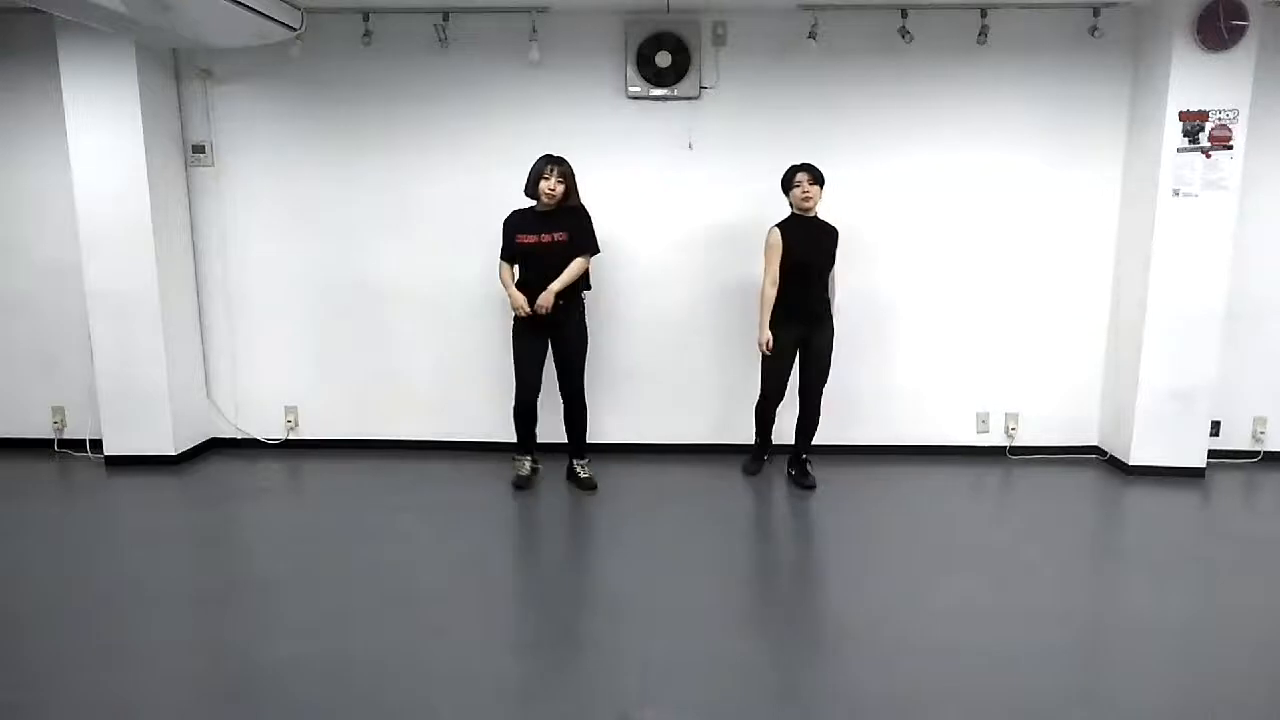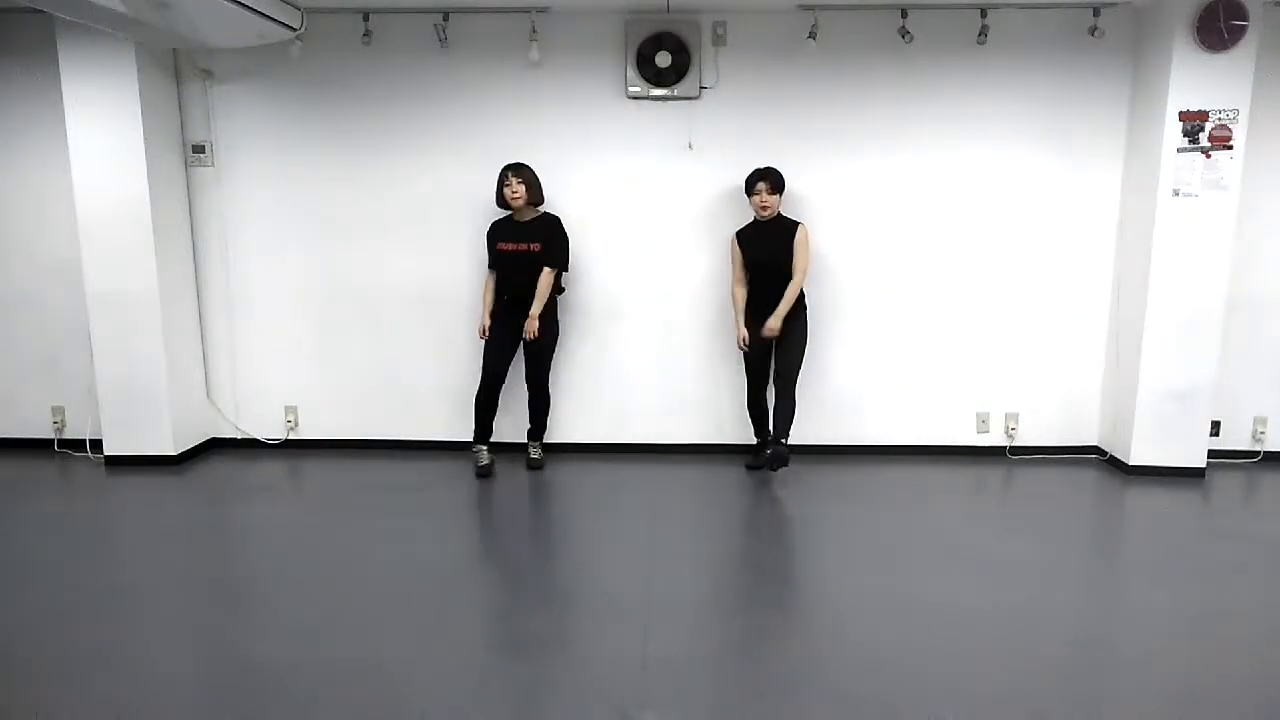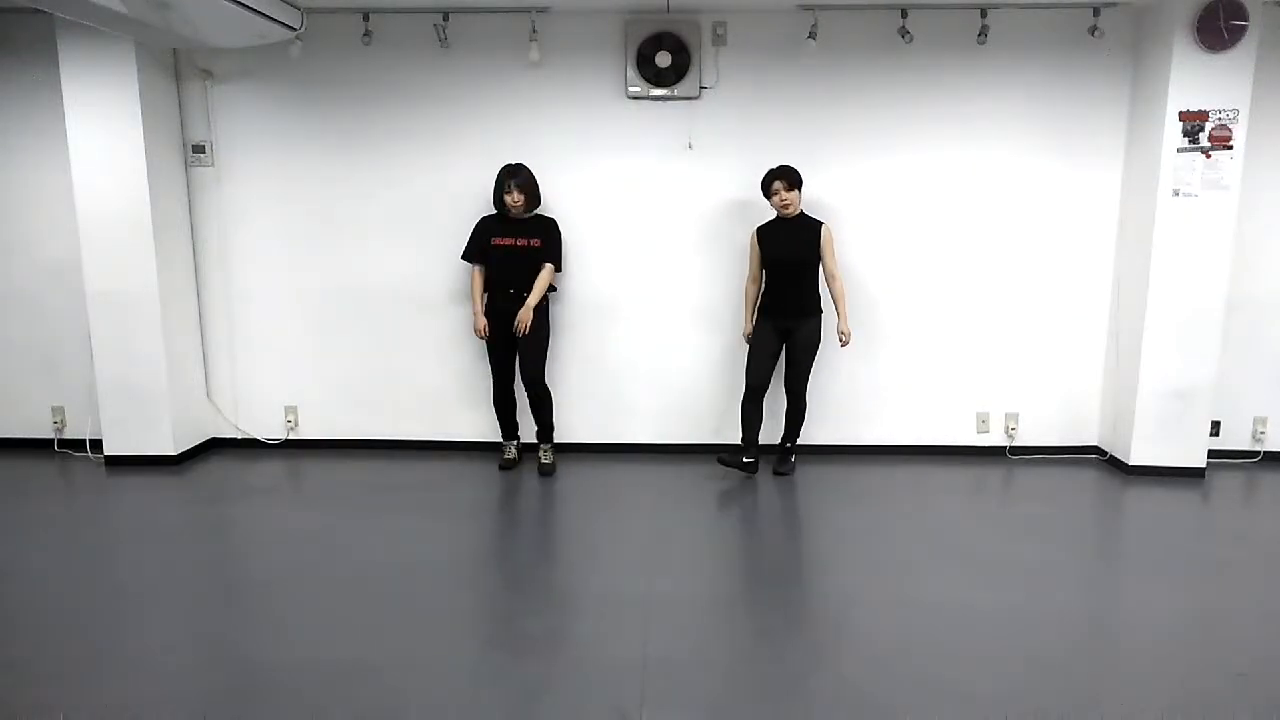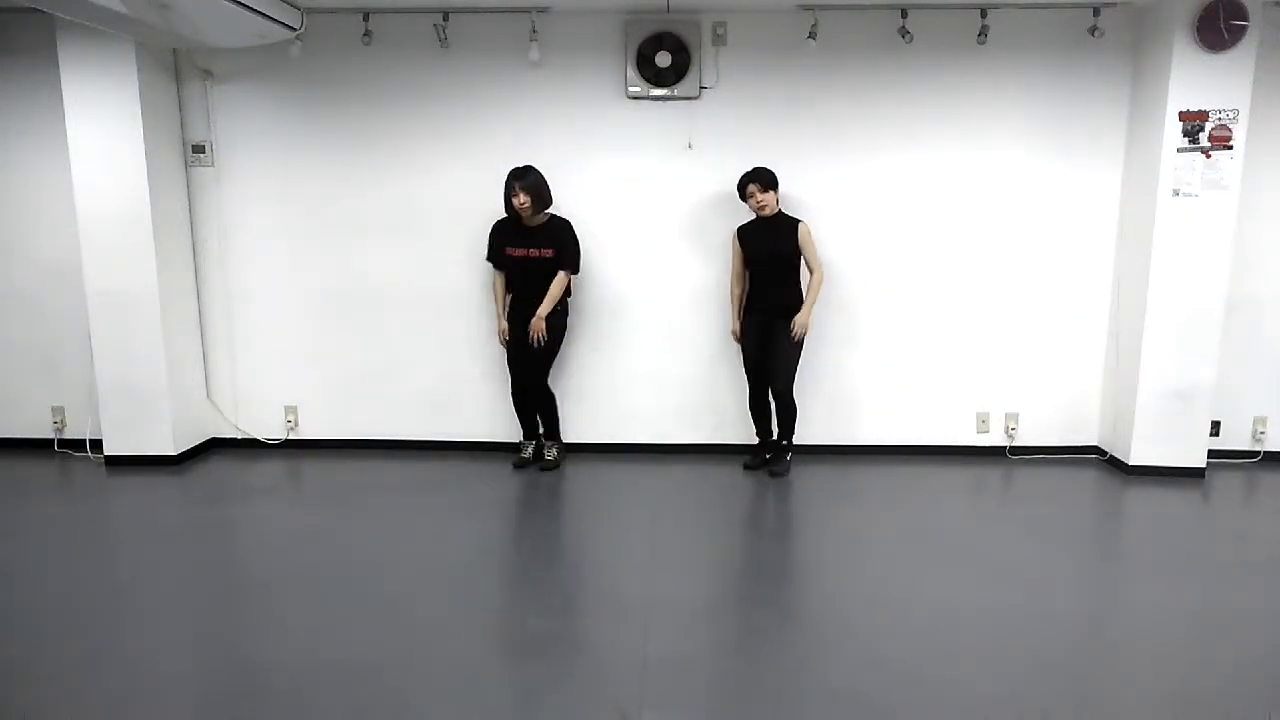
dt=1s
person 1, frame 1
left shoulder: (576, 215)
right shoulder: (516, 220)
left elbow: (583, 259)
right elbow: (506, 264)
left wrist: (552, 290)
right wrist: (513, 294)
left hip: (568, 312)
right hip: (528, 315)
left knee: (572, 389)
right knee: (526, 388)
left ankle: (578, 461)
right ankle: (527, 458)
person 1, frame 2
left shoulder: (550, 225)
right shoulder: (498, 228)
left elbow: (549, 272)
right elbow: (493, 274)
left wrist: (534, 316)
right wrist: (485, 314)
left hip: (540, 313)
right hip: (505, 312)
left knee: (537, 382)
right knee: (490, 379)
left ankle: (535, 444)
right ankle: (481, 447)
person 1, frame 3
left shoulder: (546, 227)
right shoulder: (487, 226)
left elbow: (548, 269)
right elbow: (478, 270)
left wrist: (528, 307)
right wrist: (478, 312)
left hip: (533, 309)
right hip: (497, 310)
left knee: (533, 378)
right knee: (502, 381)
left ankle: (546, 444)
right ankle: (510, 442)
person 1, frame 4
left shoulder: (560, 228)
right shoulder: (503, 229)
left elbow: (564, 275)
right elbow: (499, 273)
left wrist: (542, 315)
right wrist: (501, 316)
left hip: (551, 312)
right hip: (519, 313)
left knee: (535, 378)
right knee: (518, 381)
left ankle: (553, 441)
right ankle: (531, 441)
person 2, frame 1
left shoulder: (830, 233)
right shoulder: (779, 232)
right elbow: (769, 283)
left wrist: (830, 322)
right wrist: (764, 328)
left hip: (819, 325)
right hip: (783, 326)
left knee: (812, 397)
right knee: (772, 394)
left ankle: (799, 462)
right ankle: (762, 447)
person 2, frame 2
left shoulder: (796, 231)
right shoulder: (741, 237)
left elbow: (798, 278)
right elbow: (739, 284)
left wrist: (779, 316)
right wrist: (740, 324)
left hip: (788, 319)
right hip: (755, 320)
left knee: (784, 382)
right knee: (756, 385)
left ankle: (780, 443)
right ankle: (762, 443)
person 2, frame 3
left shoulder: (818, 230)
right shoulder: (761, 234)
left elbow: (833, 275)
right elbow: (754, 279)
left wrist: (842, 318)
right wrist: (748, 319)
left hip: (806, 320)
right hip: (769, 319)
left knee: (795, 389)
right knee: (755, 383)
left ankle: (787, 450)
right ankle: (748, 453)
person 2, frame 4
left shoulder: (796, 229)
right shoulder: (742, 234)
left elbow: (817, 273)
right elbow: (738, 280)
left wrist: (806, 312)
right wrist: (735, 319)
left hip: (787, 318)
right hip: (754, 318)
left knee: (781, 386)
right knee: (756, 388)
left ankle: (784, 448)
right ankle: (764, 445)
